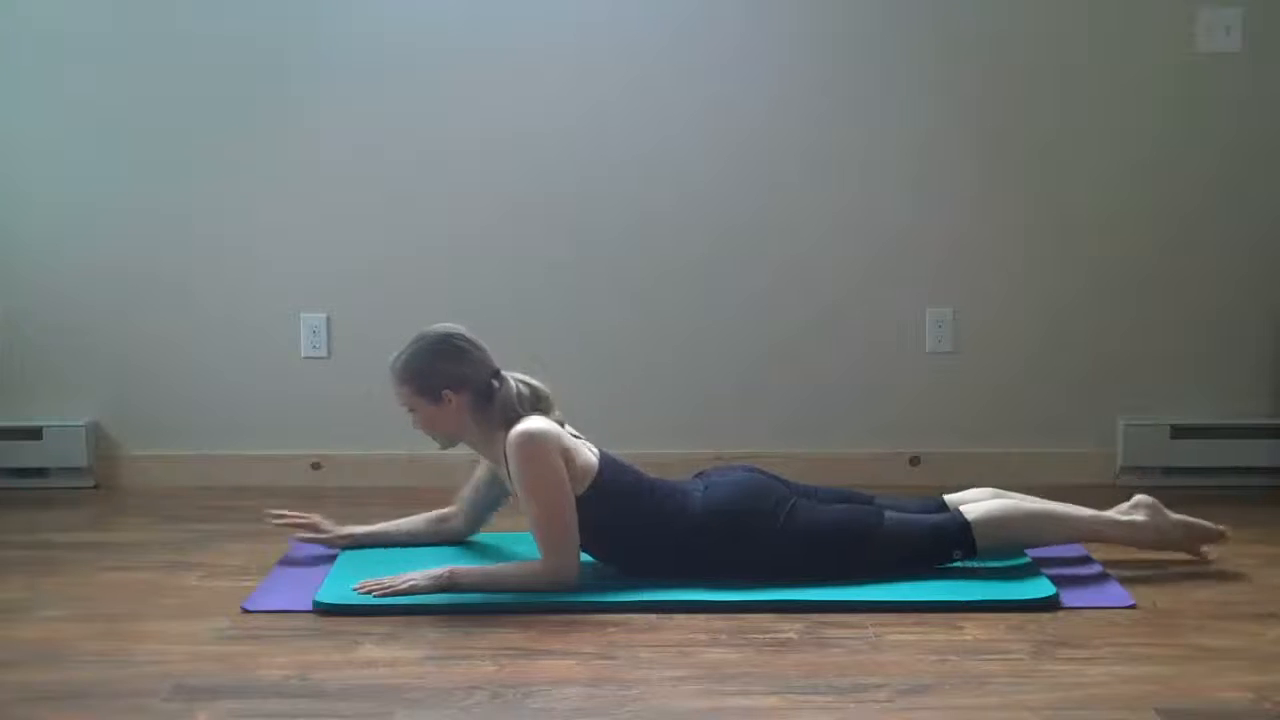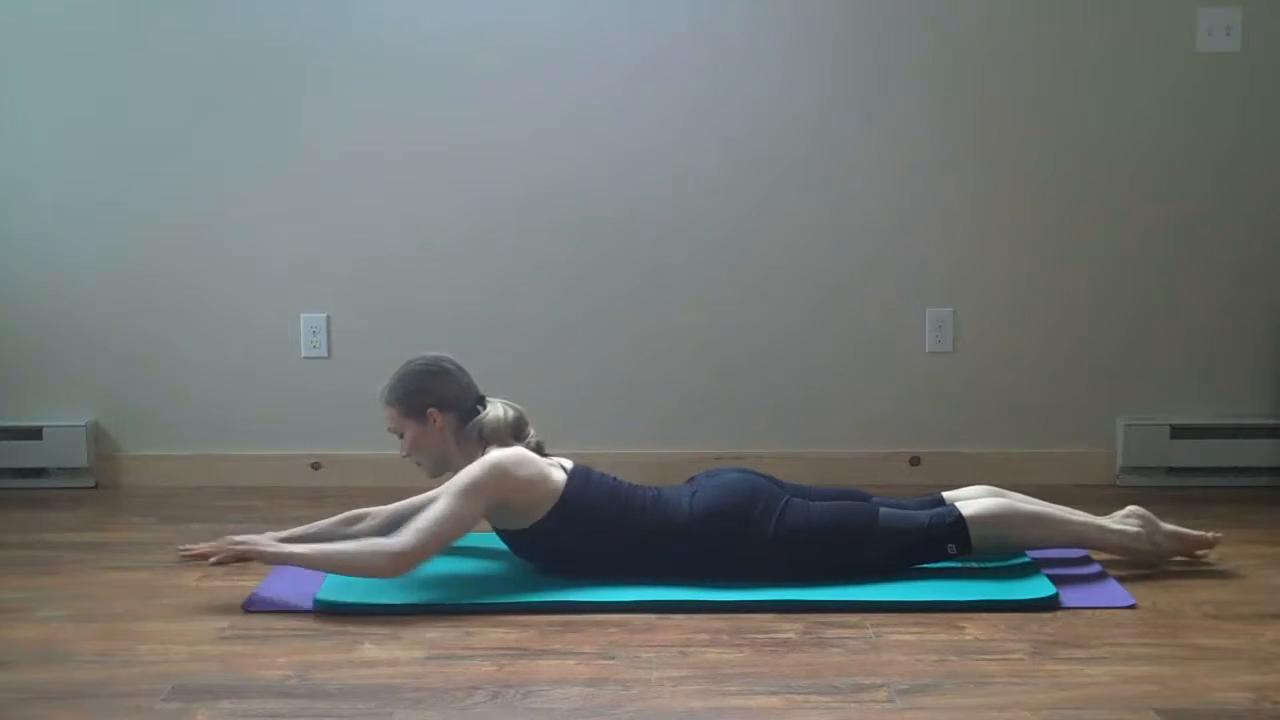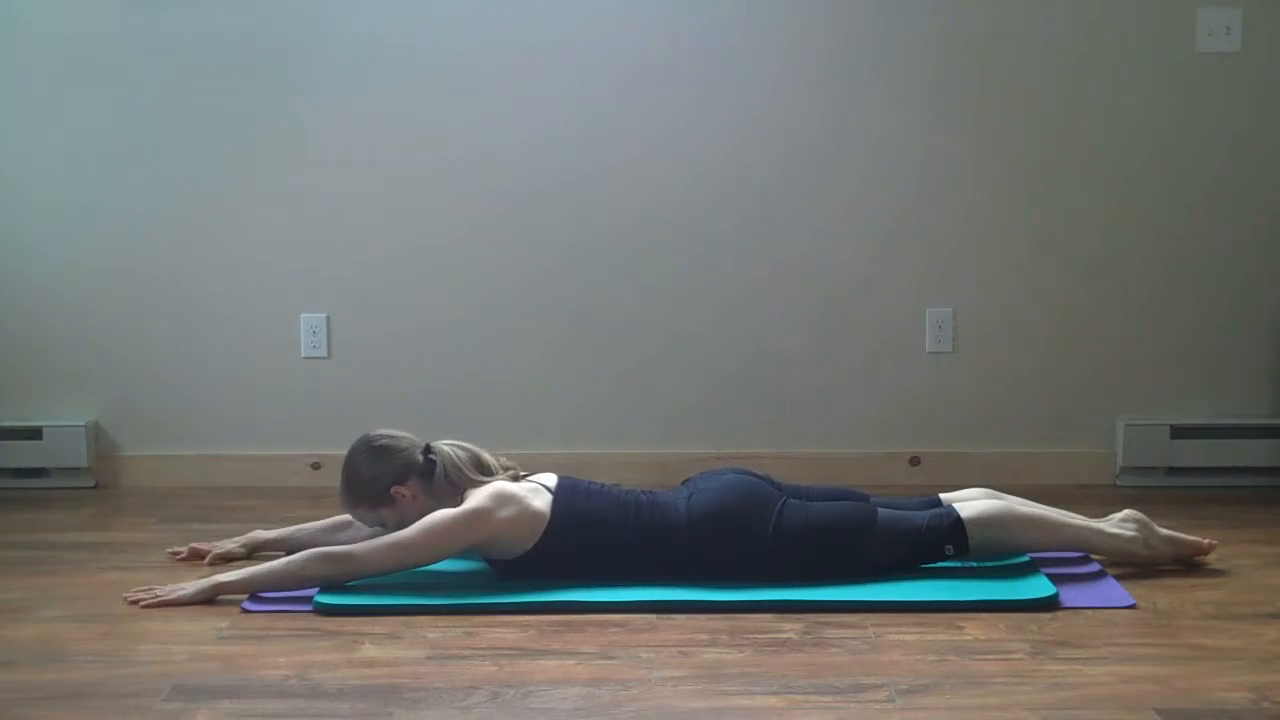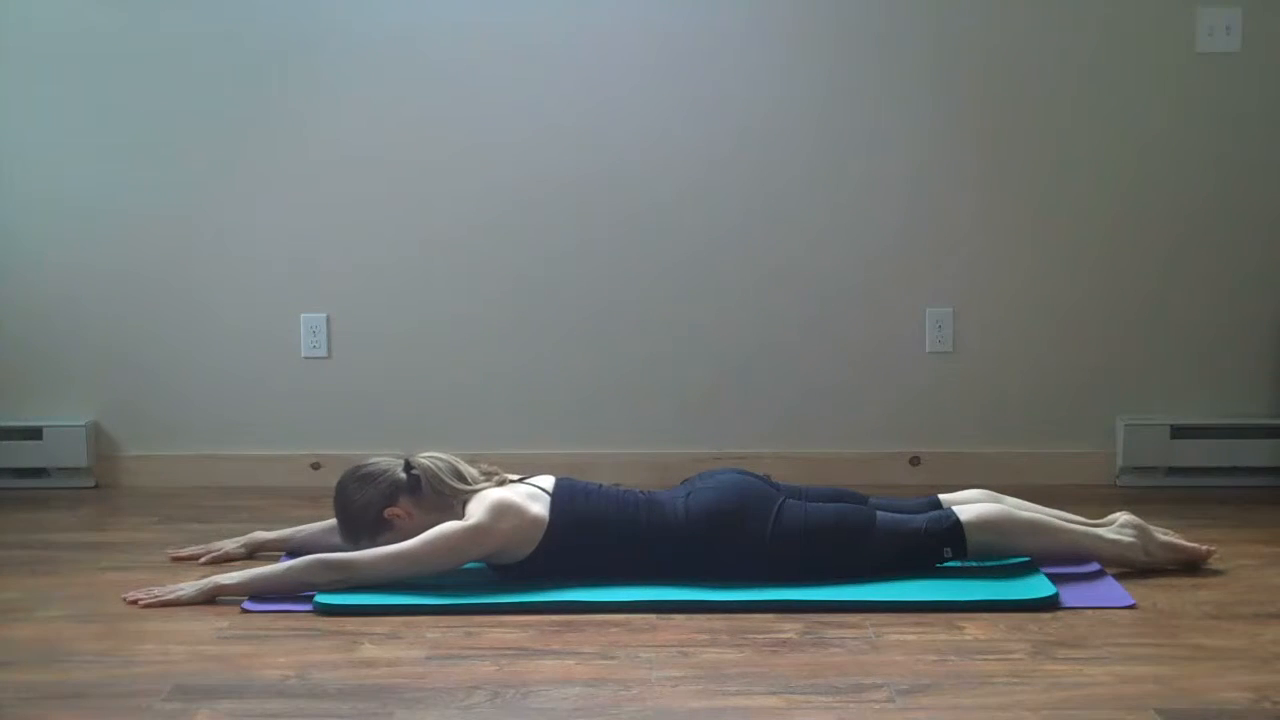
dt=0.7s
person 1, frame 1
left shoulder: (528, 442)
right shoulder: (509, 438)
left elbow: (561, 570)
right elbow: (454, 522)
left wrist: (448, 580)
right wrist: (352, 534)
left hip: (745, 540)
right hip: (728, 505)
left knee: (945, 534)
right knee: (932, 511)
left ankle: (1129, 525)
right ankle: (1120, 512)
person 1, frame 2
left shoulder: (488, 474)
right shoulder: (492, 463)
left elbow: (392, 555)
right elbow: (381, 515)
left wrist: (273, 551)
right wrist: (265, 541)
left hip: (733, 540)
right hip: (725, 507)
left knee: (931, 534)
right knee: (924, 513)
left ankle: (1123, 534)
right ankle: (1112, 520)
person 1, frame 3
left shoulder: (478, 517)
right shoulder: (477, 480)
left elbow: (347, 560)
right elbow: (356, 526)
left wrist: (214, 587)
right wrist: (250, 539)
left hip: (733, 541)
right hip: (721, 507)
left knee: (932, 531)
right knee: (929, 515)
left ankle: (1122, 538)
right ankle: (1111, 525)
person 1, frame 4
left shoulder: (482, 526)
right shoulder: (483, 486)
left elbow: (350, 565)
right elbow: (354, 526)
left wrist: (218, 586)
right wrist: (248, 540)
left hip: (731, 539)
right hip: (723, 504)
left knee: (932, 534)
right knee: (929, 513)
left ankle: (1120, 541)
right ankle: (1109, 527)
